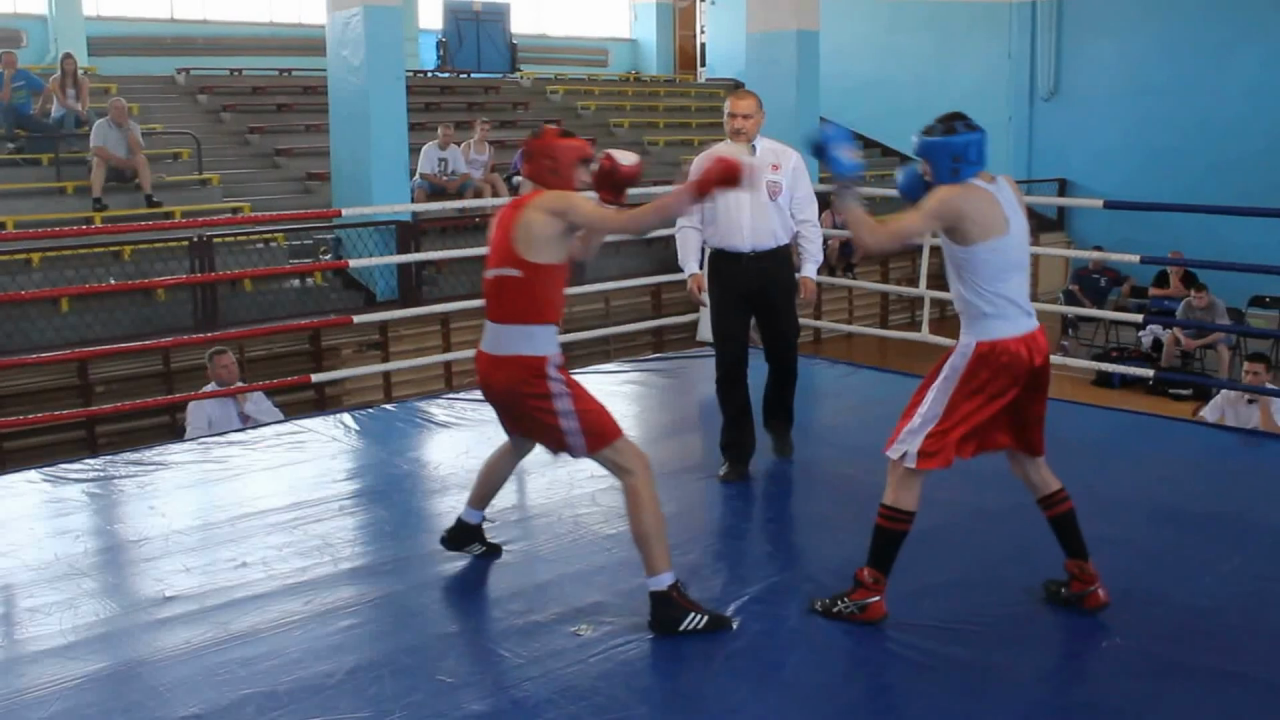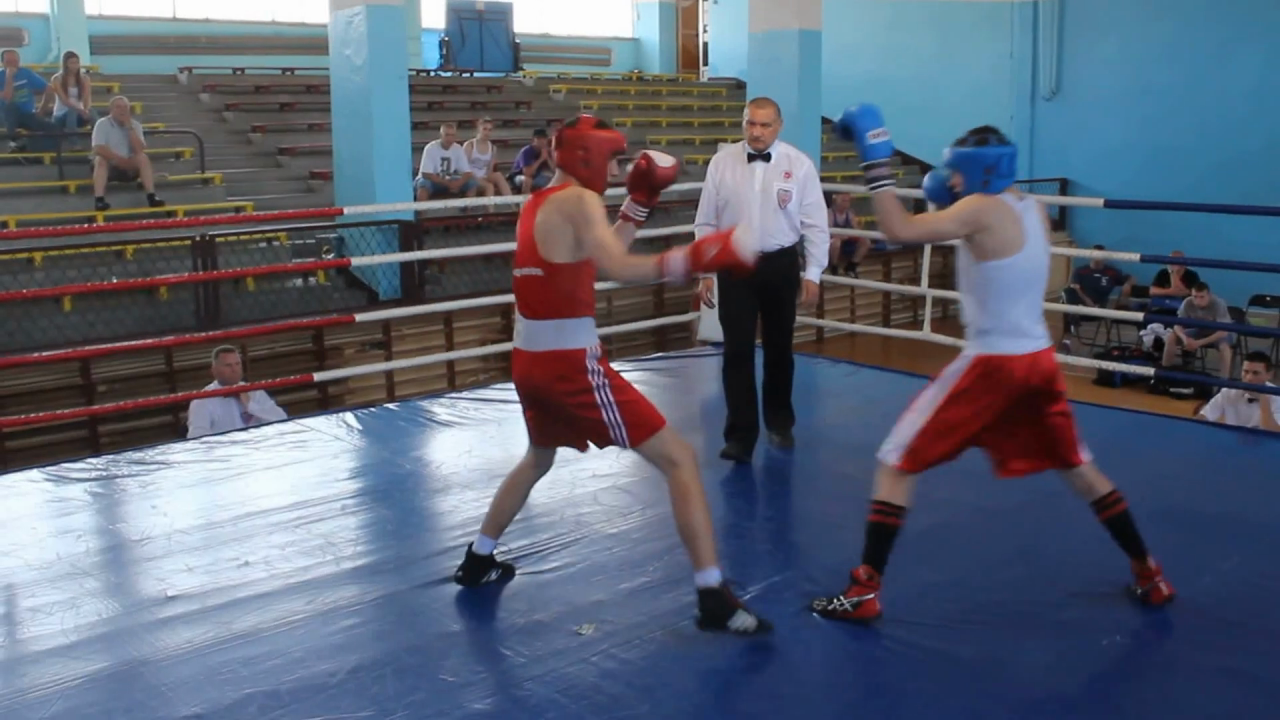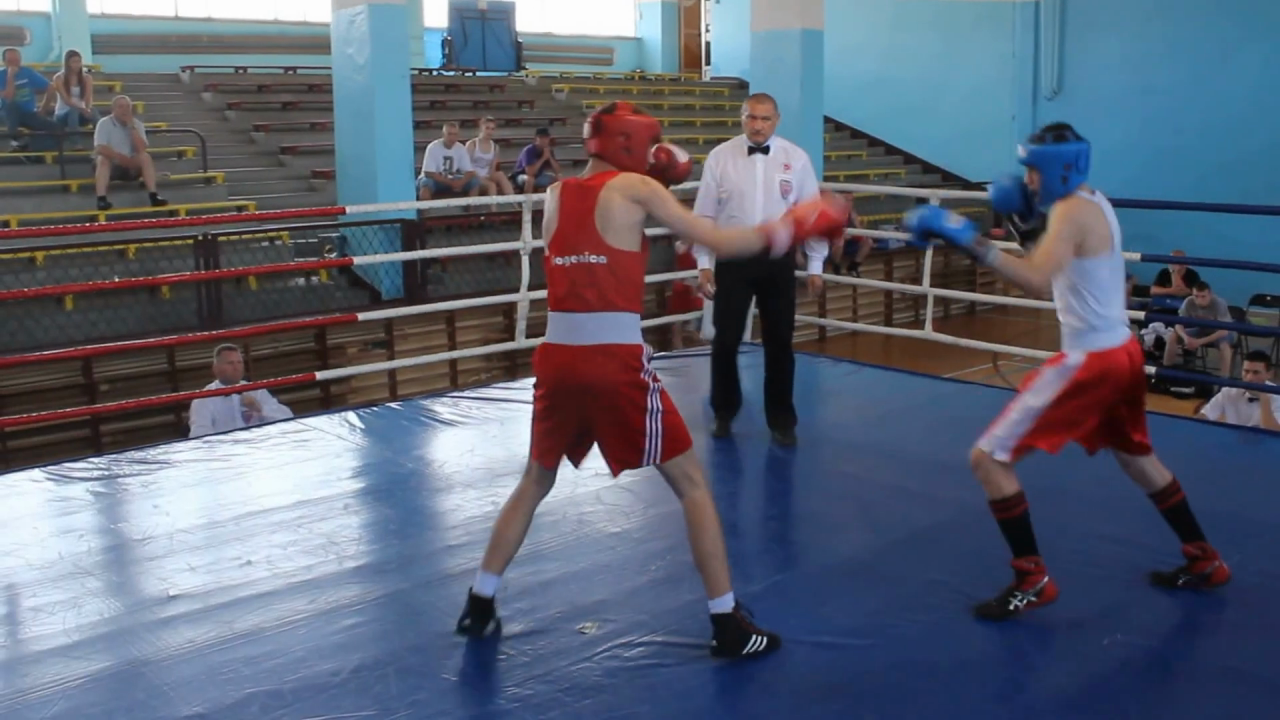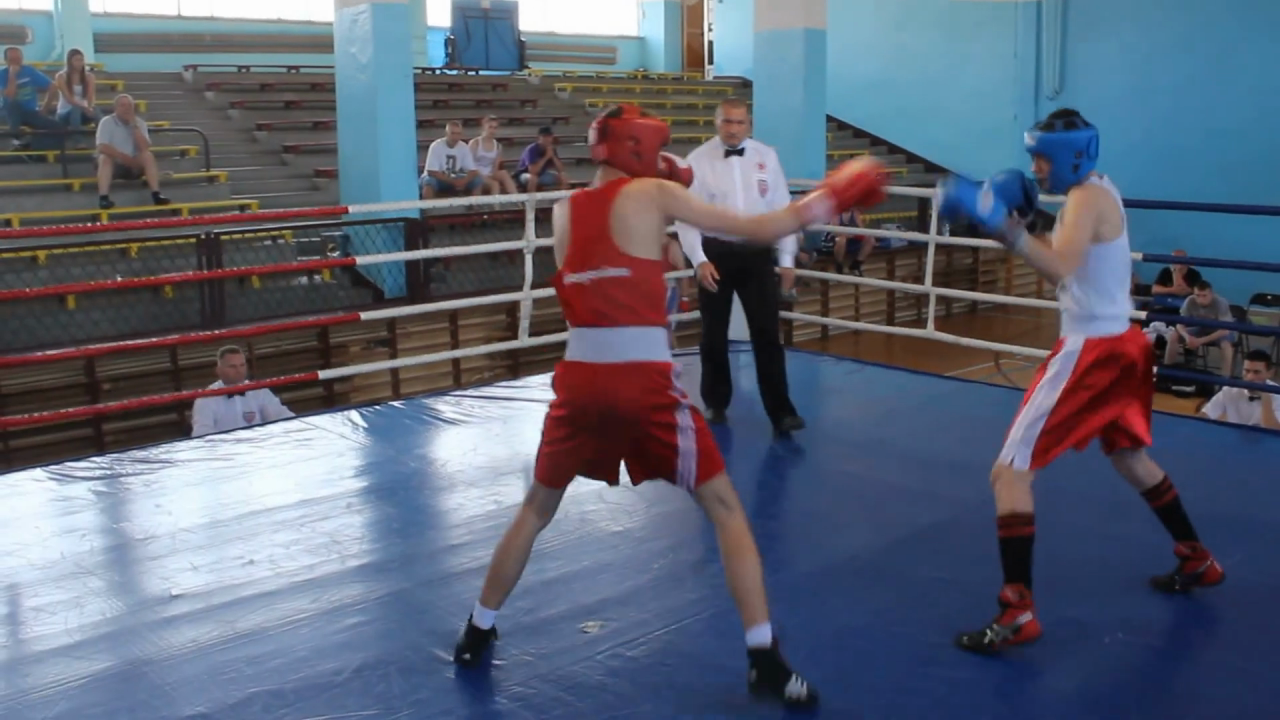
dt=0.3s
person 1, frame 1
left shoulder: (509, 213)
right shoulder: (554, 204)
left elbow: (571, 252)
right elbow: (630, 224)
left wrist: (609, 193)
right wrist: (698, 186)
left hip: (493, 361)
right hip: (534, 369)
left knee: (521, 441)
right knee: (634, 467)
left ankle: (464, 529)
right ankle: (666, 598)
person 1, frame 2
left shoulder: (536, 204)
right shoulder: (577, 199)
right elbow: (617, 268)
left wrist: (641, 198)
right wrist: (697, 256)
left hip: (529, 359)
right hip: (572, 362)
left knee: (539, 458)
right knee: (680, 459)
left ankle: (478, 560)
right ankle: (714, 597)
person 1, frame 3
left shoulder: (556, 195)
right shoulder: (638, 188)
right elbow: (718, 242)
right wrist: (795, 228)
left hip: (558, 357)
right hip: (618, 362)
left knee: (534, 484)
right knee: (693, 485)
left ankle: (479, 607)
right ankle: (729, 623)
person 1, frame 4
left shoulder: (564, 209)
right shoulder: (652, 192)
right elbow: (756, 229)
right wrist: (832, 196)
left hip: (580, 377)
right hip: (645, 380)
left knee: (536, 508)
right knee: (726, 511)
left ankle: (477, 634)
right ankle: (767, 661)
person 2, frame 1
left shoulder: (951, 199)
right shoulder: (1006, 189)
left elbow: (874, 241)
left wrist: (845, 177)
left hip: (988, 352)
right hip: (1031, 344)
left knee: (903, 463)
right knee: (1028, 461)
left ankle: (869, 592)
right ankle: (1084, 579)
person 2, frame 2
left shoulder: (980, 209)
right shoulder: (1035, 210)
left elbow: (902, 230)
left wrist: (876, 160)
right wrist: (956, 209)
left hip: (990, 365)
right hip: (1038, 360)
left knee: (894, 464)
right knee: (1078, 468)
left ankle: (864, 590)
right ankle: (1149, 577)
person 2, frame 3
left shoulder: (1071, 213)
right shoulder: (1093, 205)
left elbow: (1035, 281)
right elbow: (1051, 272)
left wrist: (970, 239)
right wrist: (1023, 220)
left hip: (1089, 361)
right hip: (1120, 354)
left knee: (987, 456)
right knee: (1137, 456)
left ankle: (1033, 577)
right ankle: (1205, 559)
person 2, frame 4
left shoulder: (1087, 199)
right shoulder: (1097, 193)
left elbow: (1057, 268)
right elbow: (1059, 267)
left wrist: (1001, 223)
right wrist: (1020, 218)
left hip: (1091, 349)
right hip: (1123, 343)
left knee: (1009, 470)
right knee: (1128, 454)
left ankle: (1017, 612)
right ankle: (1197, 559)
person 3, frame 1
left shoulder: (787, 160)
right shoulder: (705, 163)
left elbow: (807, 219)
right elbow: (689, 223)
left wrist: (809, 269)
right wrist: (692, 268)
left hip: (774, 266)
right hip: (726, 268)
left knee: (783, 356)
right knee: (730, 364)
left ankle: (779, 427)
right ankle: (736, 452)
person 3, frame 2
left shoulder: (799, 165)
right shoulder: (721, 162)
left elbow: (815, 225)
right elbow: (706, 222)
left wrist: (812, 273)
right wrist: (705, 271)
left hip: (780, 265)
left knee: (779, 350)
right knee: (737, 352)
left ankle: (779, 423)
right ankle: (741, 436)
person 3, frame 3
left shoulder: (796, 159)
right shoulder: (720, 157)
right elbow: (704, 214)
left wrist: (815, 265)
right wrist: (704, 263)
left hip: (778, 257)
right hip: (732, 255)
left knee: (779, 342)
right knee: (726, 339)
left ankle: (781, 421)
right ankle: (724, 412)
person 3, frame 4
left shoulder: (766, 158)
right shoulder: (697, 161)
left elbow: (782, 211)
left wrist: (786, 258)
right wrist: (698, 259)
left hip: (757, 252)
right hip: (716, 254)
left knee: (767, 334)
right knee: (714, 335)
left ankle: (781, 412)
right ankle: (716, 403)
